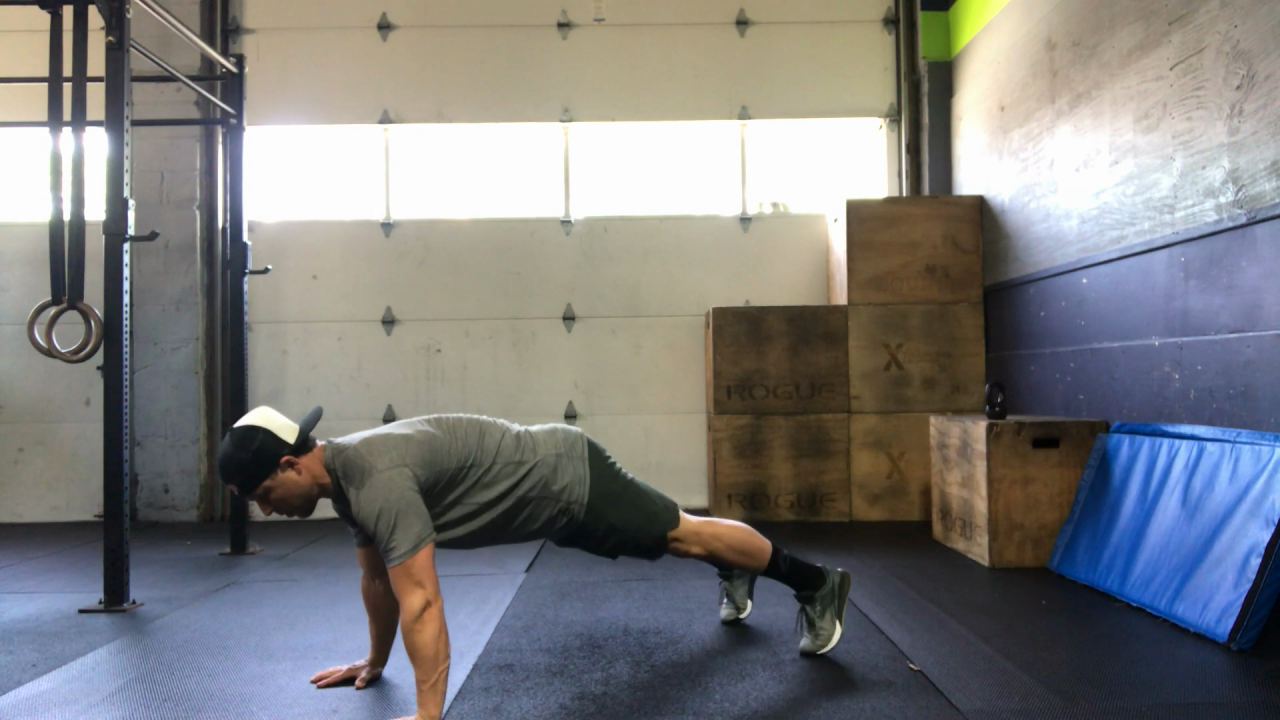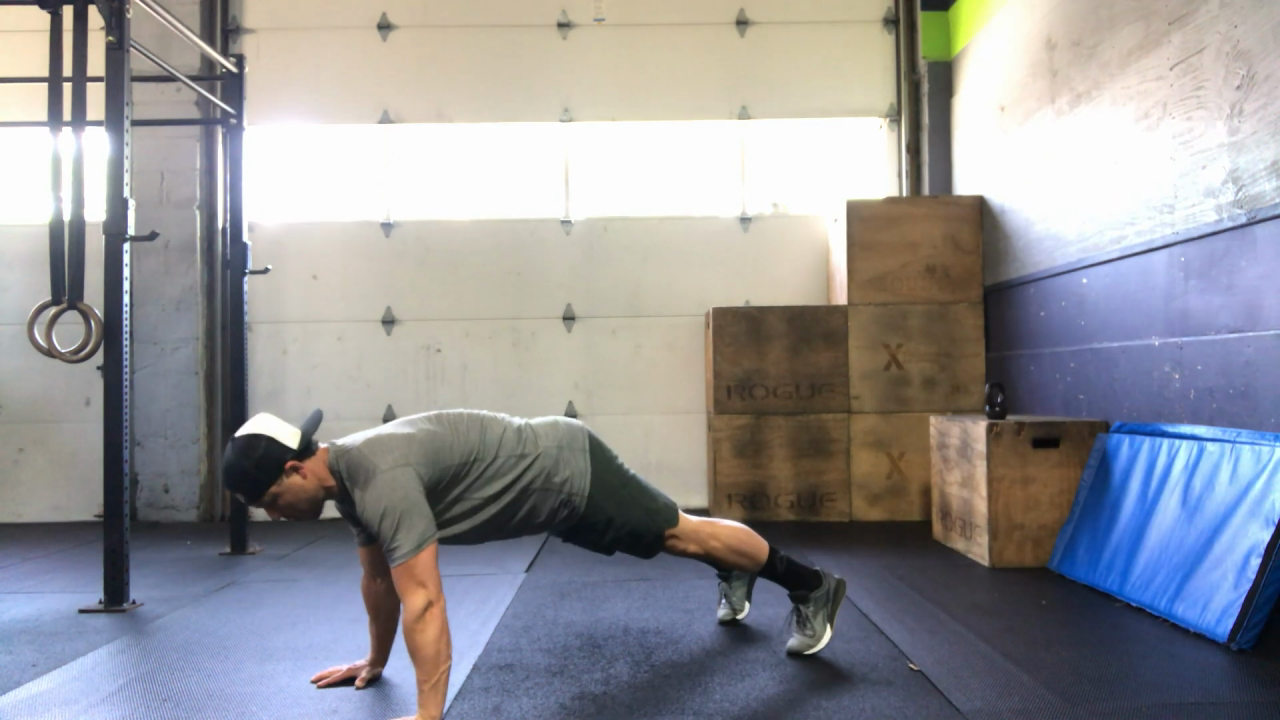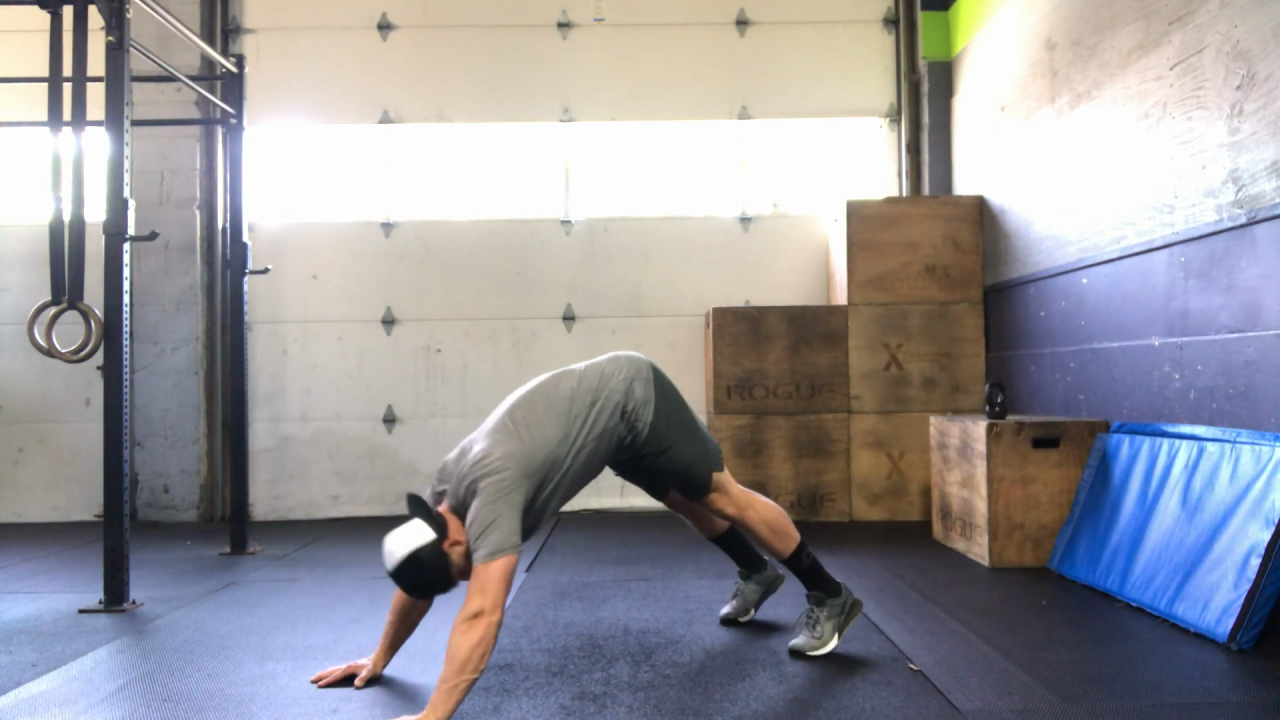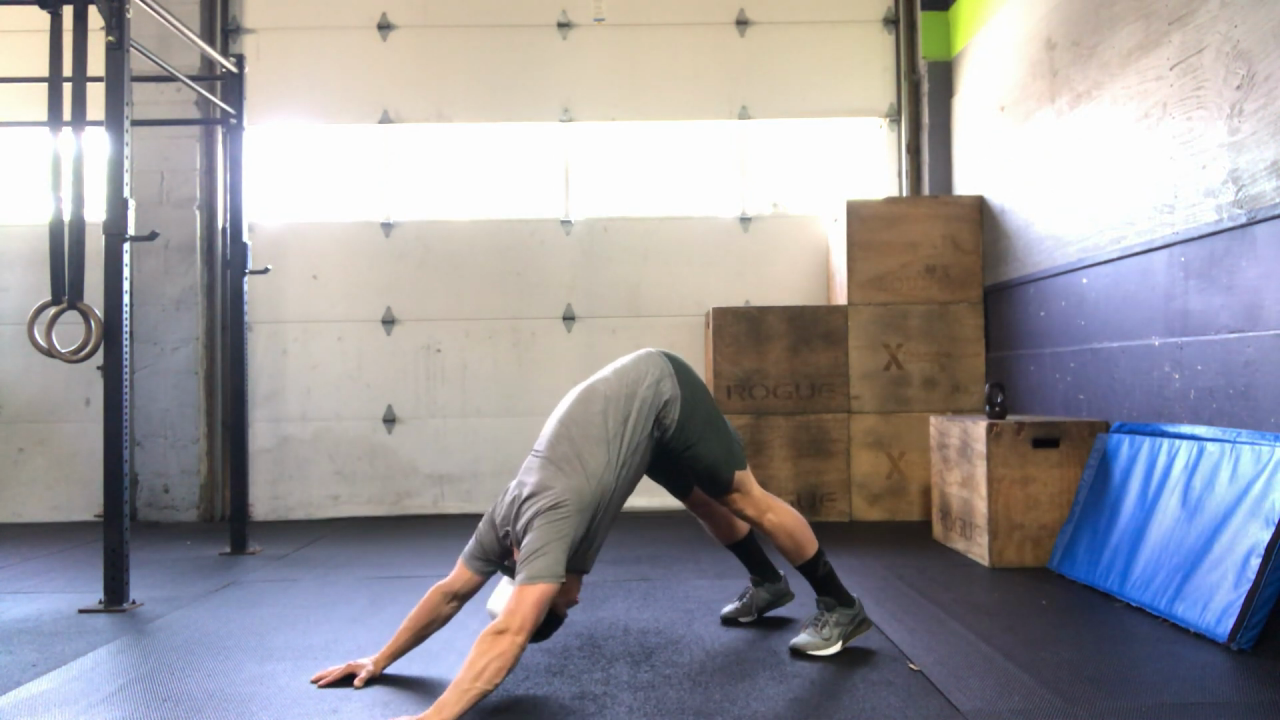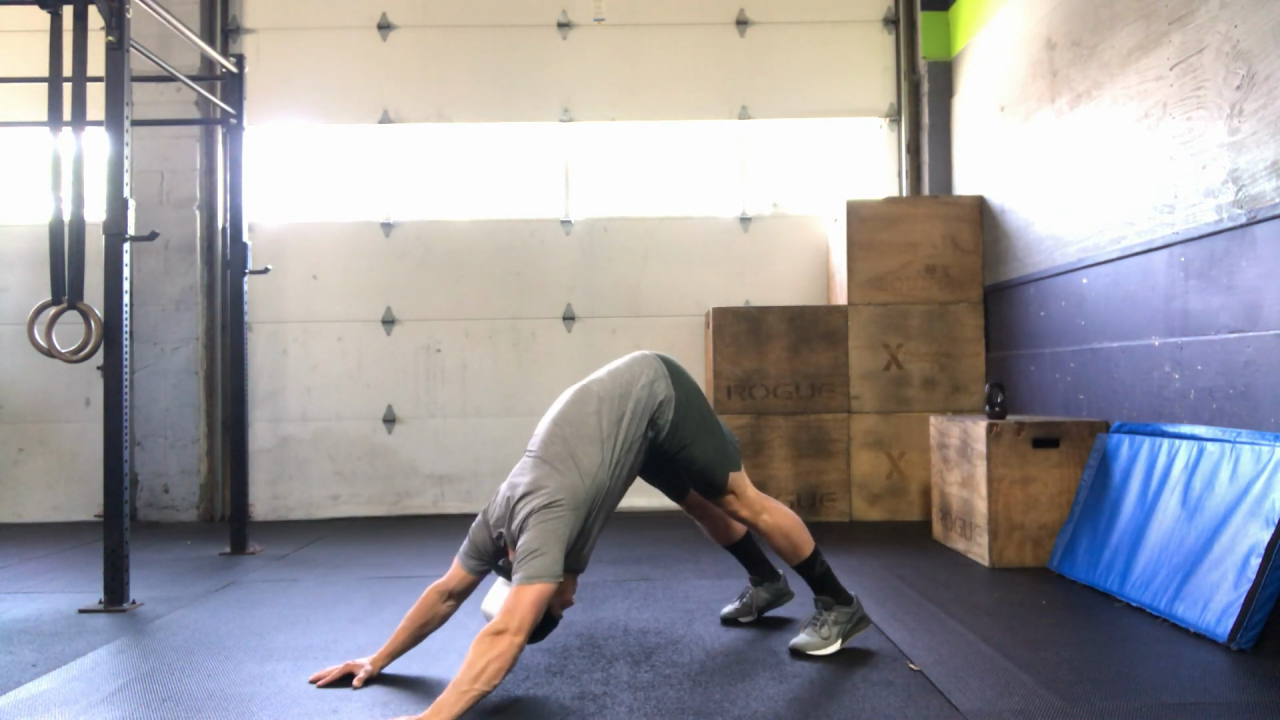
dt=1s
person 1, frame 1
left shoulder: (377, 482)
right shoulder: (346, 475)
left elbow: (420, 603)
right elbow: (376, 578)
right wrist: (373, 660)
left hip: (566, 479)
right hip: (552, 489)
left knee: (683, 534)
right knee: (665, 538)
left ankle: (818, 585)
right ankle: (735, 574)
person 1, frame 2
left shoulder: (380, 480)
right shoulder: (349, 475)
left elbow: (423, 602)
right elbow: (377, 578)
right wrist: (374, 660)
left hip: (565, 473)
right hip: (551, 478)
left knee: (680, 532)
right knee: (659, 533)
left ankle: (812, 588)
right ankle: (737, 577)
person 1, frame 3
left shoulder: (491, 493)
right shoulder: (446, 489)
left elbow: (481, 614)
right elbow: (416, 585)
right wrist: (377, 660)
left hip: (633, 397)
right hip: (612, 412)
left knee: (722, 497)
right knee: (684, 501)
left ankle: (829, 597)
right ankle: (757, 573)
person 1, frame 4
left shoulder: (548, 522)
right shoulder: (506, 518)
left elbow: (507, 634)
right elbow: (449, 592)
right wrist: (379, 660)
left hip: (661, 391)
right hip: (636, 398)
left knee: (746, 500)
right knee: (705, 503)
left ankle: (840, 607)
right ankle: (768, 584)
person 1, frame 5
left shoulder: (544, 522)
right shoulder: (500, 516)
left elbow: (506, 634)
right elbow: (446, 592)
right wrist: (377, 661)
left hip: (655, 393)
right hip: (631, 404)
left knee: (740, 500)
right knee: (701, 505)
left ankle: (838, 606)
right ankle: (768, 583)
